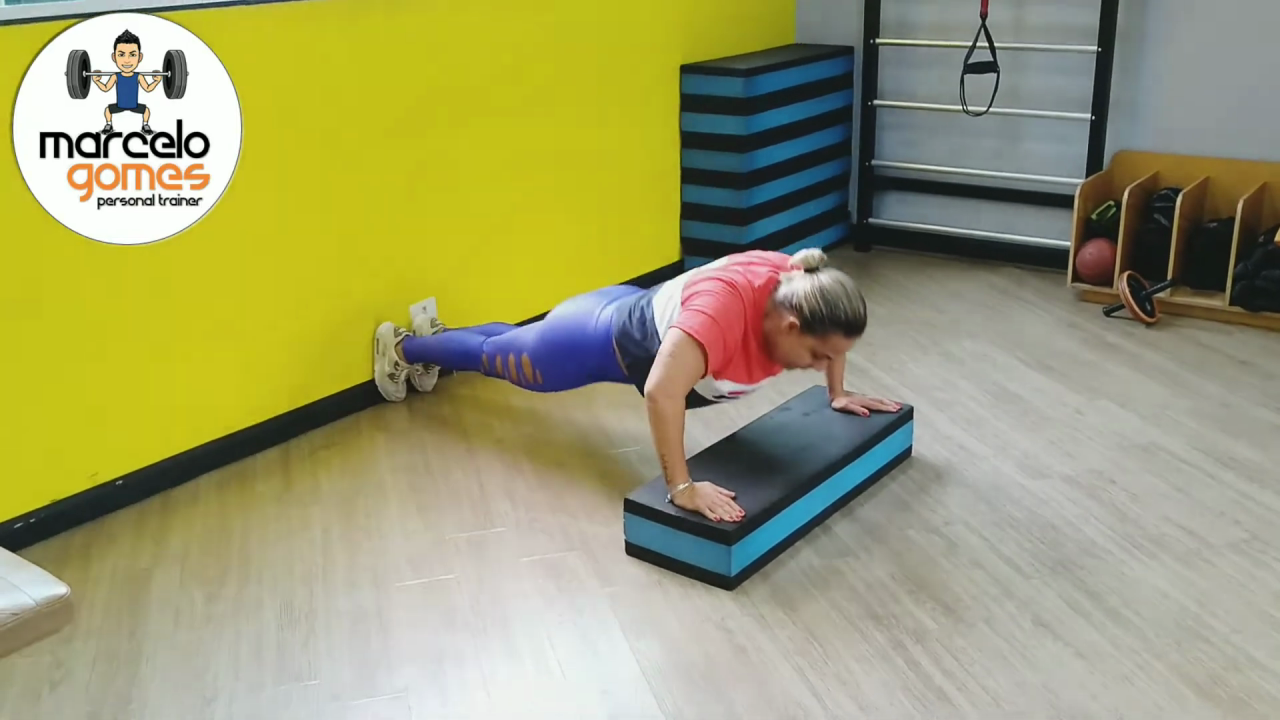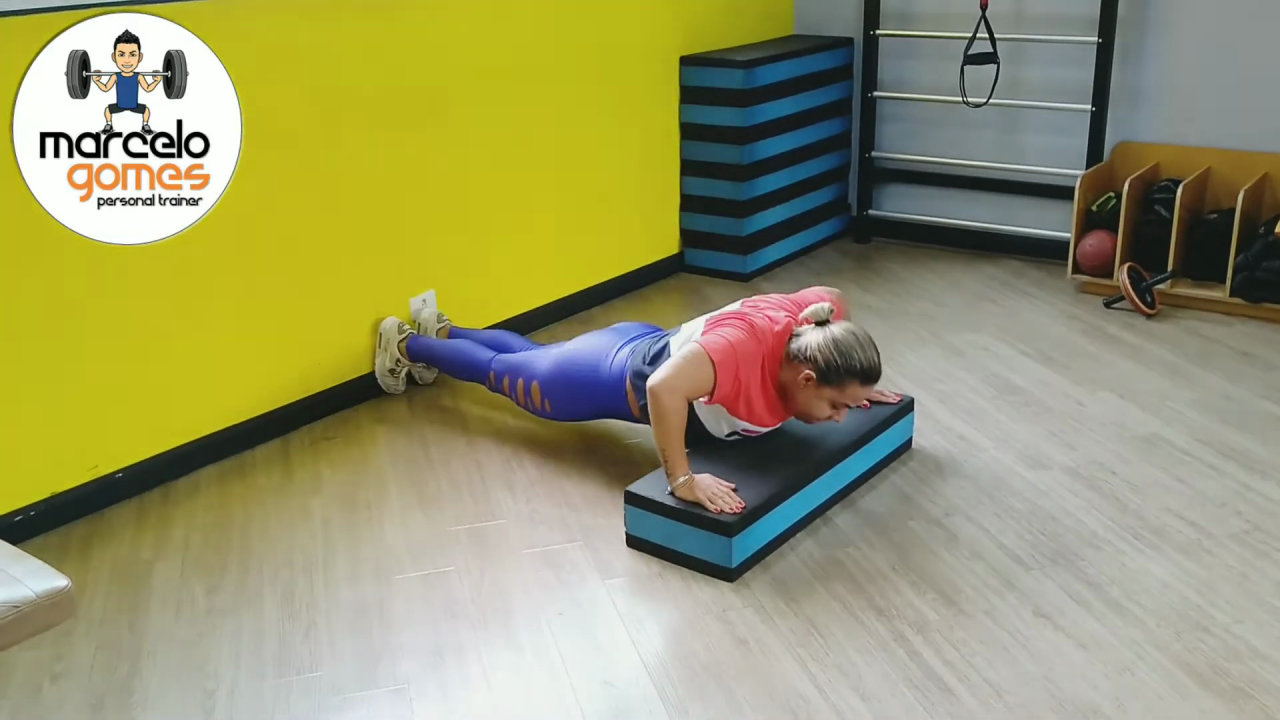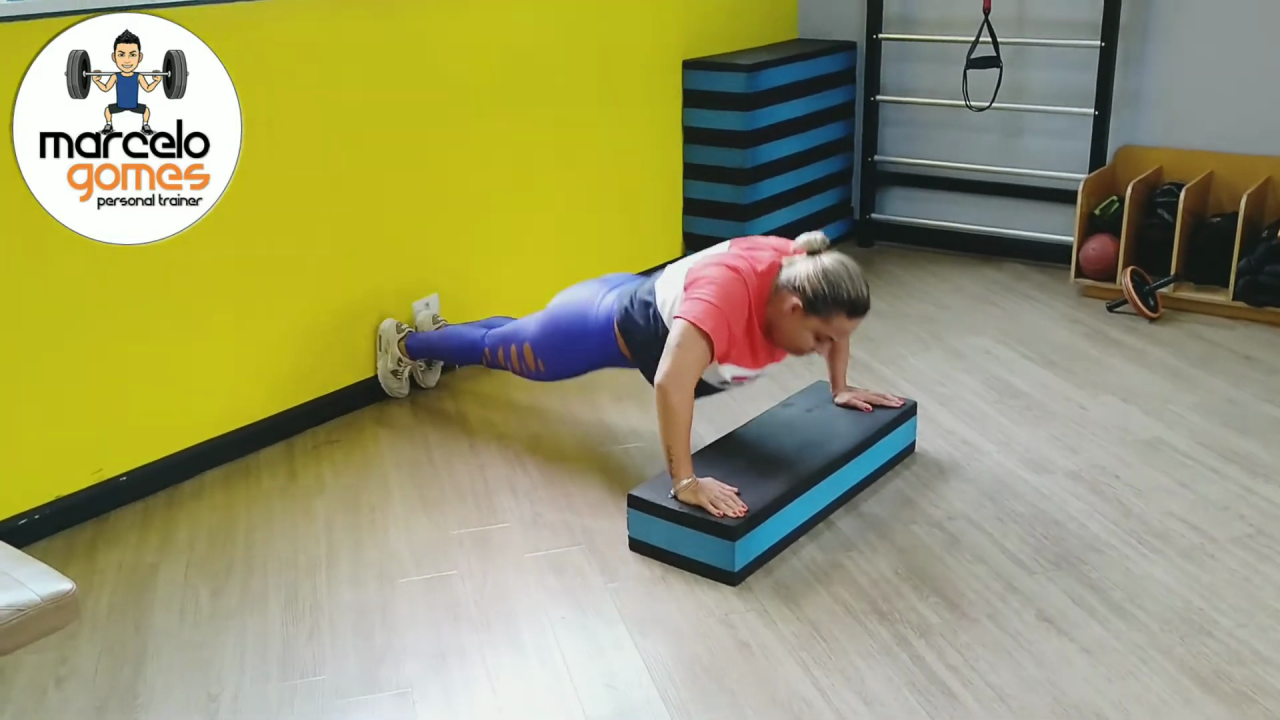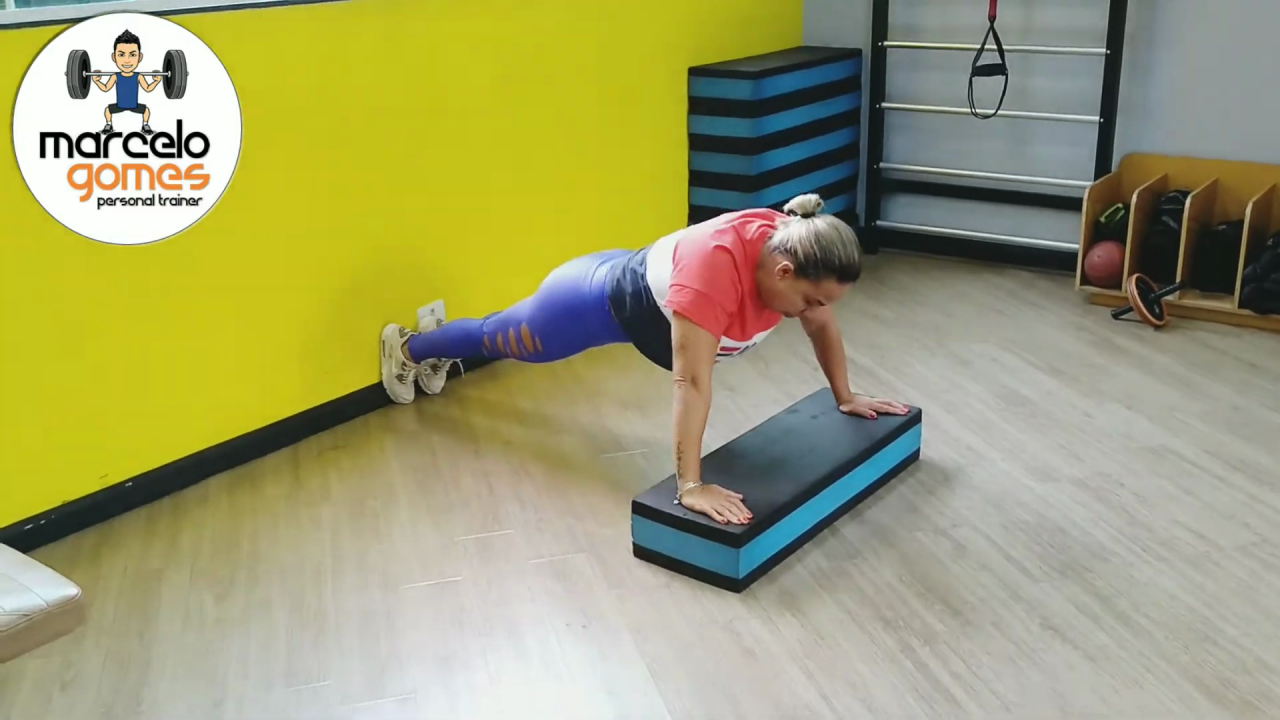
dt=0.5s
person 1, frame 1
left shoulder: (800, 289)
right shoulder: (726, 308)
left elbow: (829, 325)
right elbow: (661, 392)
left wrist: (837, 393)
right wrist: (681, 487)
left hip: (639, 316)
right hip: (600, 340)
left knee: (513, 339)
right knee: (493, 359)
left ankle: (436, 331)
right ankle: (404, 346)
person 1, frame 2
left shoulder: (813, 327)
right shoulder: (744, 347)
left elbow: (835, 296)
right elbow: (663, 388)
left wrist: (847, 392)
right wrist: (682, 480)
left hip: (649, 345)
right hip: (616, 379)
left knee: (532, 353)
right knee: (500, 374)
left ankle: (440, 330)
right ankle: (405, 343)
person 1, frame 3
left shoulder: (802, 274)
right shoulder: (729, 289)
left elbow: (834, 327)
right elbow: (672, 384)
left wrist: (841, 387)
right wrist: (685, 482)
left hip: (644, 312)
right hip: (603, 325)
left knee: (508, 339)
right knee: (494, 349)
left ankle: (439, 327)
right ankle: (405, 343)
person 1, frame 4
left shoulder: (797, 247)
right shoulder: (716, 262)
left elbow: (822, 326)
right elbow: (692, 382)
left wrist: (846, 398)
right wrist: (690, 486)
left hip: (635, 291)
right hip: (595, 300)
left knee: (501, 334)
right knee: (496, 340)
left ankle: (437, 332)
right ankle: (409, 349)
